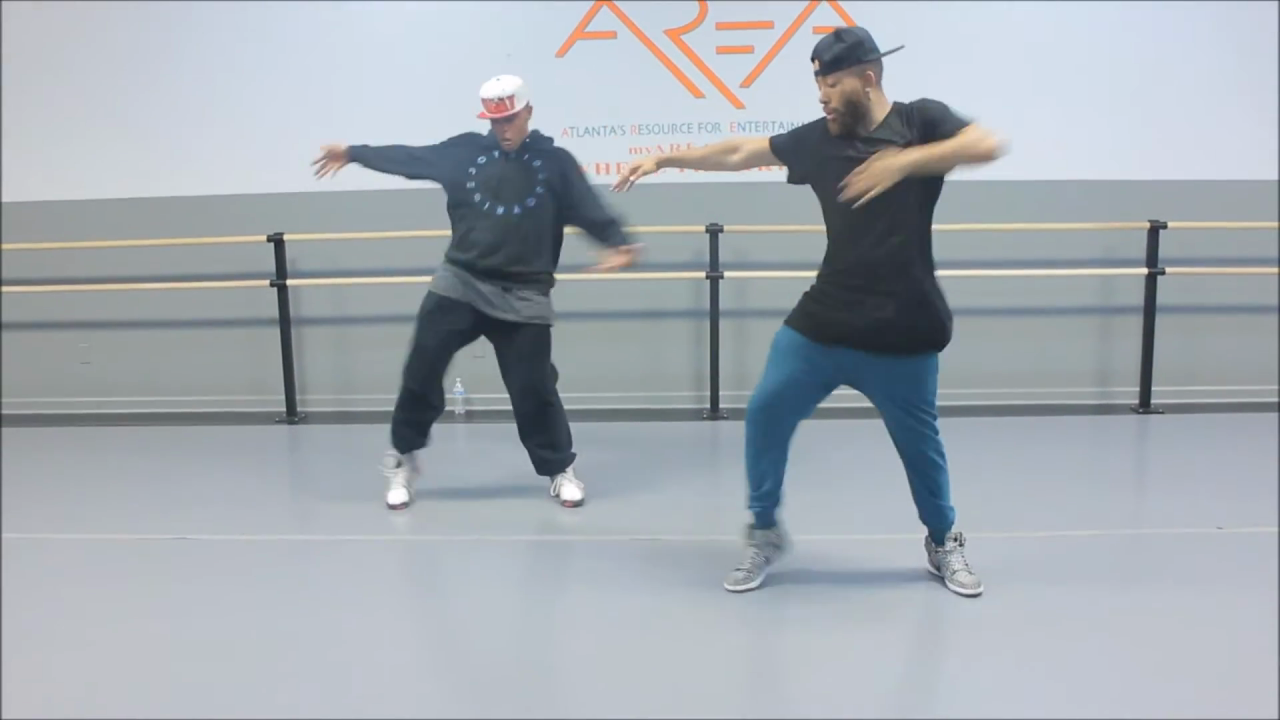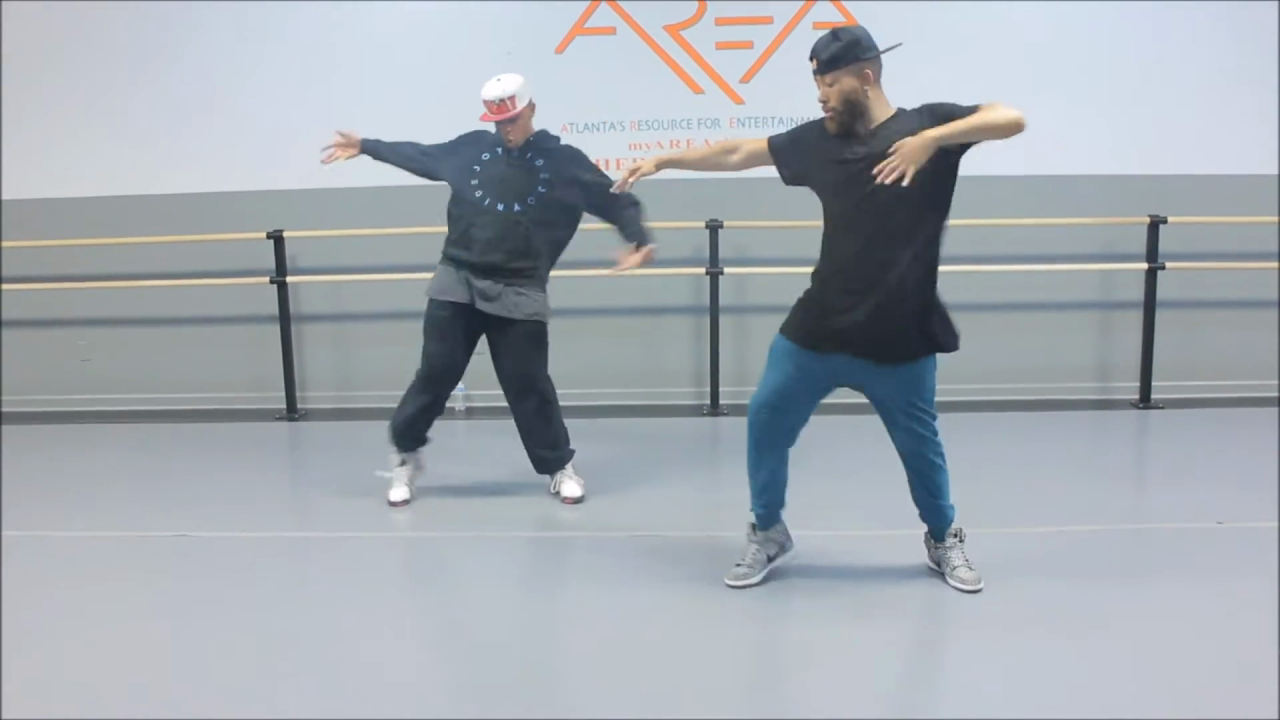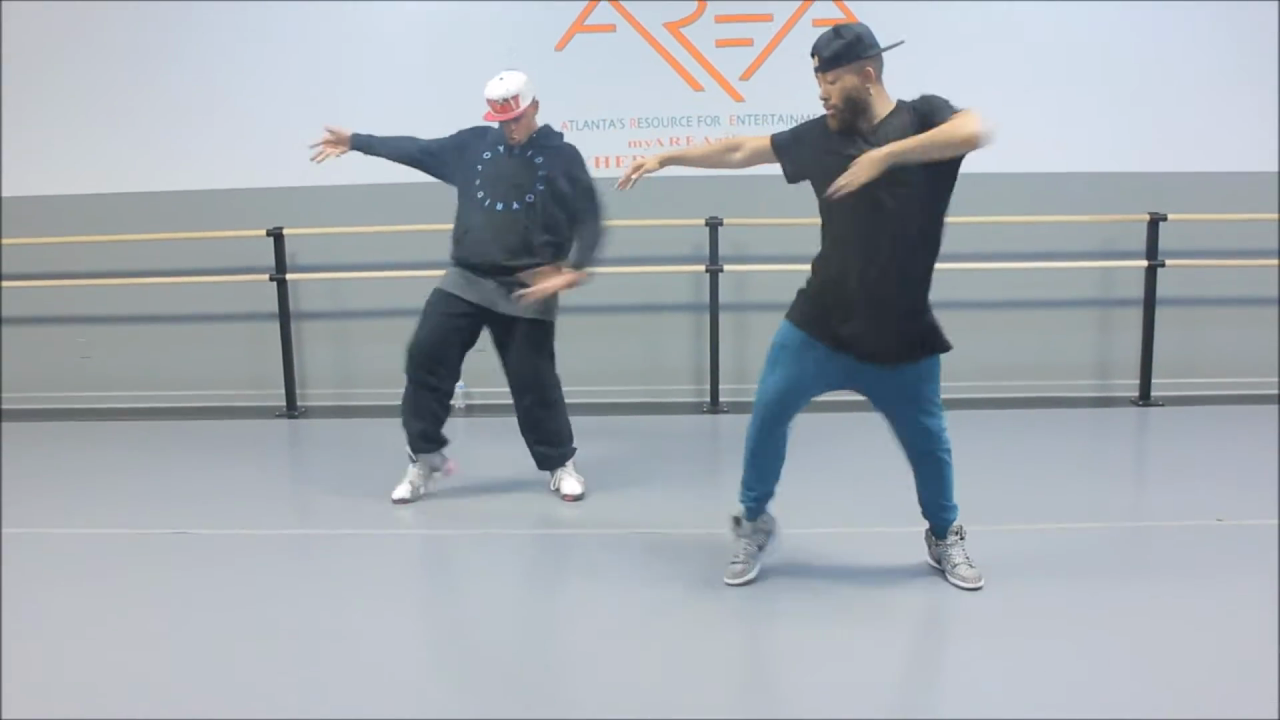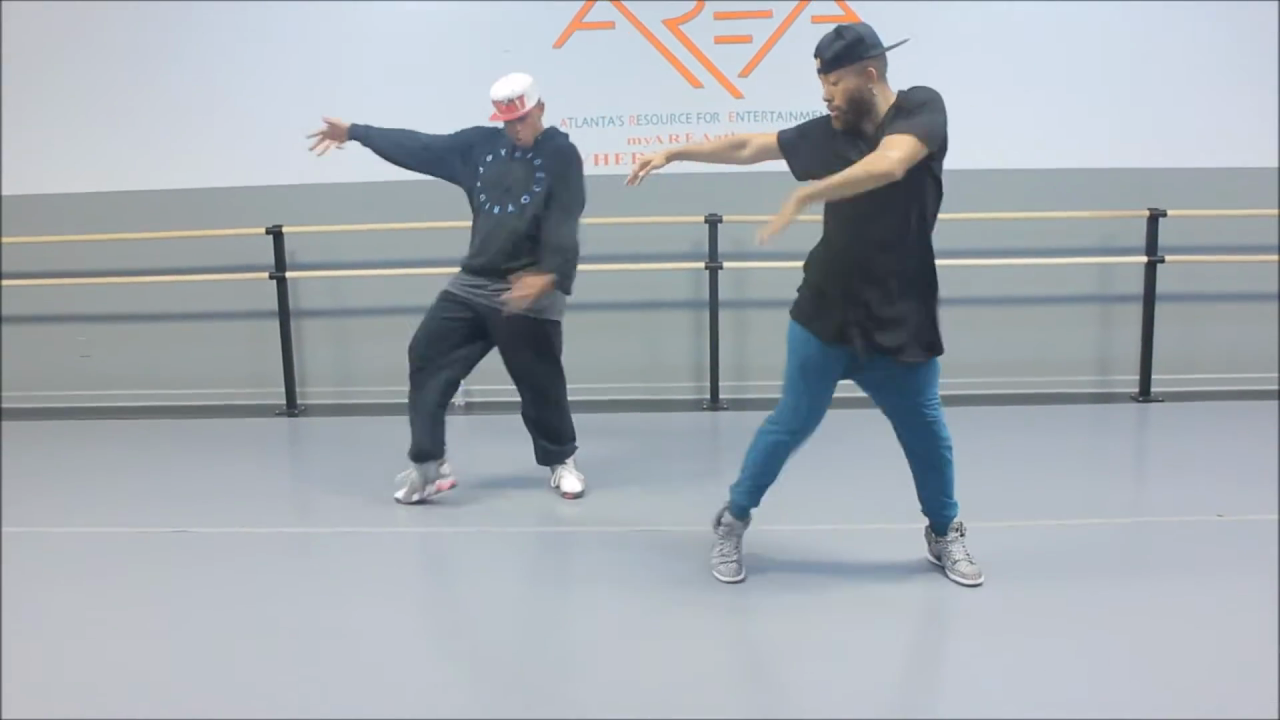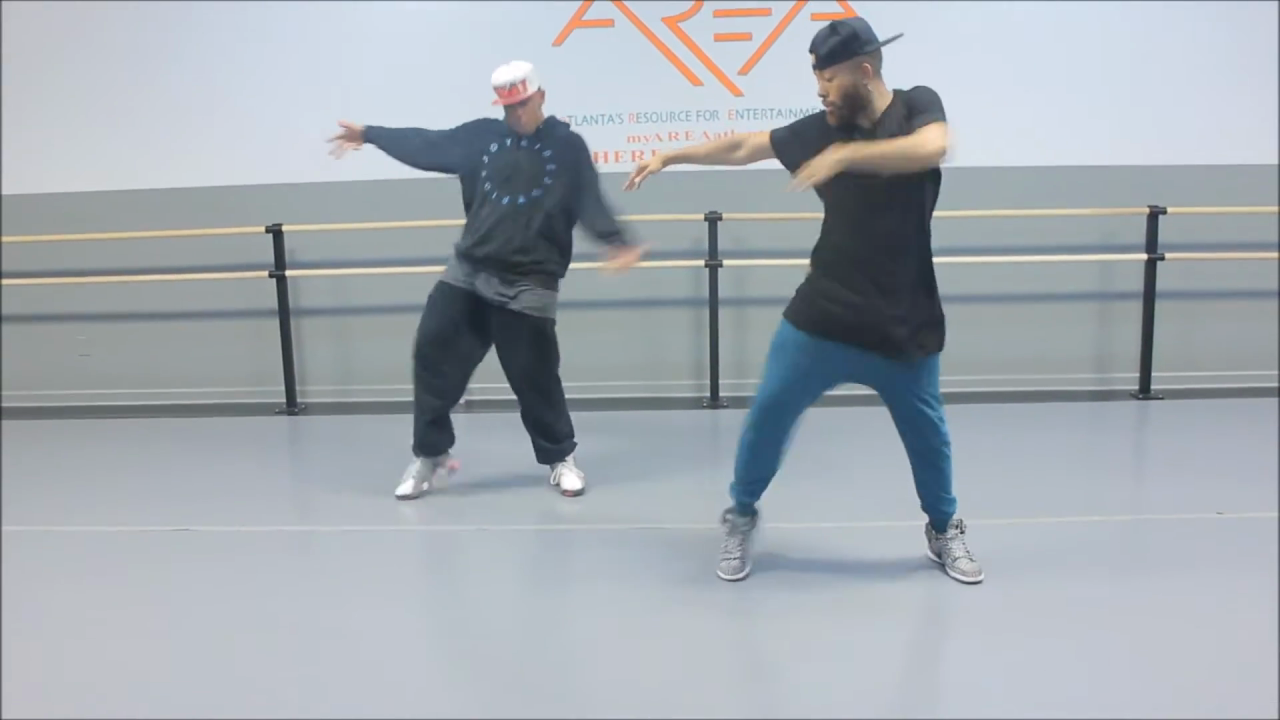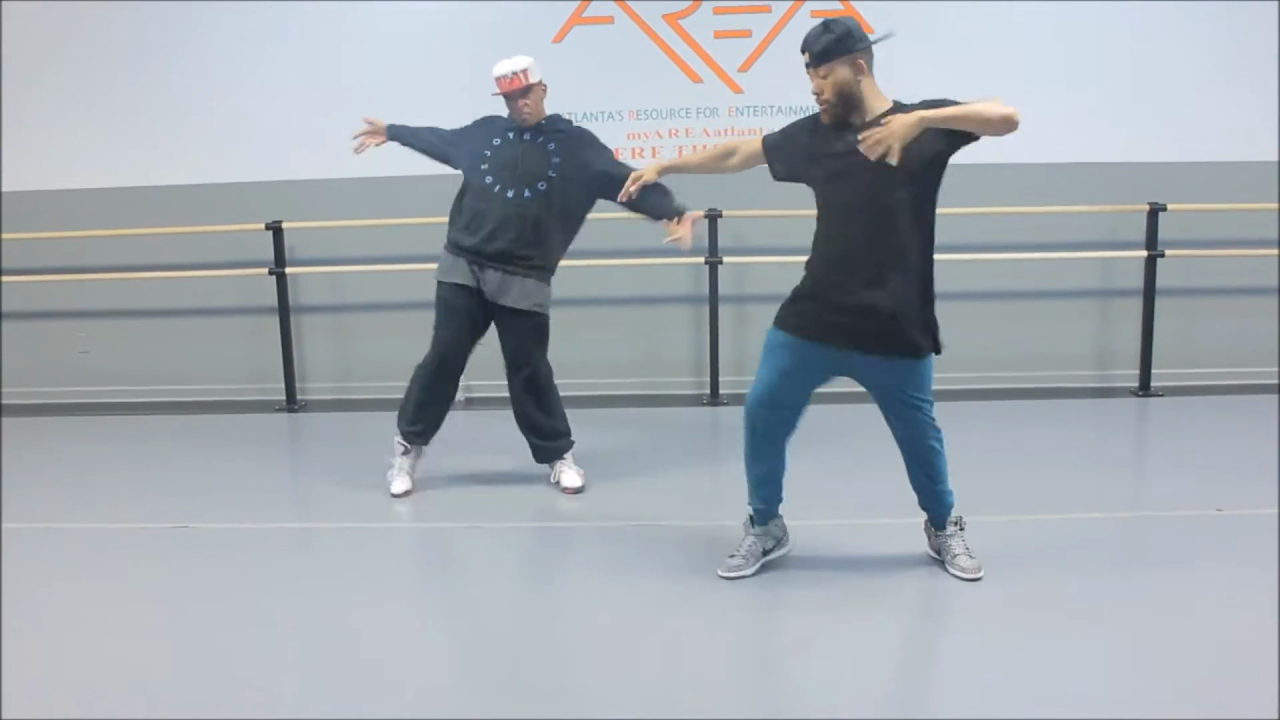
dt=0.1s
person 1, frame 1
left shoulder: (921, 120)
right shoulder: (817, 139)
left elbow: (986, 145)
right elbow: (740, 152)
left wrist: (905, 159)
right wrist: (664, 158)
left hip: (902, 327)
right hip: (823, 320)
left knee: (921, 442)
right knee: (765, 411)
left ankle: (943, 545)
right ankle: (763, 532)
person 1, frame 2
left shoulder: (928, 120)
right shoulder: (817, 139)
left elbow: (1012, 119)
right elbow: (738, 153)
left wrist: (931, 139)
right wrist: (664, 160)
left hip: (901, 332)
right hip: (821, 322)
left knee: (920, 443)
right knee: (767, 414)
left ankle: (943, 541)
right ankle: (767, 532)
person 1, frame 3
left shoulder: (925, 116)
right shoulder: (820, 135)
left elbow: (975, 131)
right elbow: (741, 150)
left wrist: (887, 152)
right wrist: (666, 158)
left hip: (900, 323)
right hip: (823, 313)
left knee: (927, 437)
right knee: (770, 409)
left ankle: (944, 539)
right ankle: (753, 522)
person 1, frame 4
left shoulder: (921, 107)
right shoulder: (824, 133)
left elbow: (888, 165)
right elbow: (749, 146)
left wrist: (804, 197)
right wrist: (672, 152)
left hip: (902, 322)
right hip: (825, 311)
left knee: (927, 435)
right knee: (794, 421)
left ankle: (944, 536)
right ankle: (733, 519)
person 1, frame 5
left shoulder: (917, 107)
right shoulder: (817, 129)
left elbow: (931, 148)
right elbow: (744, 145)
left wrist: (846, 153)
right wrist: (668, 156)
left hip: (903, 318)
right hip: (822, 310)
left knee: (926, 432)
right knee: (770, 408)
left ankle: (945, 532)
right ankle: (740, 518)
person 1, frame 6
left shoulder: (923, 120)
right shoulder: (812, 134)
left elbow: (1006, 118)
right elbow: (737, 154)
left wrist: (922, 120)
right wrist: (664, 165)
left hip: (899, 321)
right hip: (815, 314)
left knee: (919, 431)
right knee: (763, 410)
left ankle: (943, 529)
right ankle: (765, 527)
person 2, frame 1
left shoulder: (555, 162)
right shoulder: (465, 149)
left elbow: (592, 213)
right elbow: (413, 158)
left wrist: (618, 245)
right wrist: (354, 153)
left hip: (521, 296)
right hip: (458, 283)
left knee: (532, 387)
right knee: (422, 368)
left ankle: (559, 469)
right ankle: (402, 459)
person 2, frame 2
left shoulder: (563, 160)
right shoulder: (473, 147)
left elbow: (615, 202)
right elbow: (424, 157)
left wrist: (638, 240)
right wrist: (366, 147)
left hip: (520, 291)
right hip: (458, 282)
left knee: (529, 385)
right knee: (436, 372)
left ankle: (559, 467)
right ankle: (405, 456)
person 2, frame 3
left shoulder: (563, 157)
right shoulder: (476, 143)
left elbow: (588, 221)
right elbow: (421, 150)
left wrist: (575, 268)
right wrist: (358, 140)
left hip: (531, 289)
right hip: (465, 281)
left knee: (534, 382)
right knee: (426, 360)
left ankle: (560, 464)
right ankle: (426, 457)
person 2, frame 4
left shoulder: (562, 156)
right shoulder: (480, 143)
left elbow: (563, 222)
right elbow: (420, 146)
left wrist: (549, 275)
right wrist: (354, 132)
left hip: (530, 293)
right hip: (472, 284)
left knee: (539, 381)
right knee: (426, 358)
left ankle: (560, 460)
right ankle: (427, 465)
person 2, frame 5
left shoulder: (567, 147)
right shoulder: (482, 135)
left elbow: (592, 202)
right elbow: (422, 143)
left wrist: (619, 242)
right wrist: (367, 134)
left hip: (528, 286)
right hip: (468, 275)
left knee: (535, 377)
right knee: (433, 355)
left ankle: (560, 458)
right ankle: (431, 455)
person 2, frame 6
left shoulder: (575, 144)
right shoulder: (487, 131)
left elbow: (624, 181)
right elbow: (447, 142)
left wrist: (673, 212)
right wrist: (394, 133)
left hip: (522, 280)
right hip: (463, 266)
left knee: (528, 372)
right knee: (444, 357)
left ankle: (558, 454)
right ankle: (408, 446)
